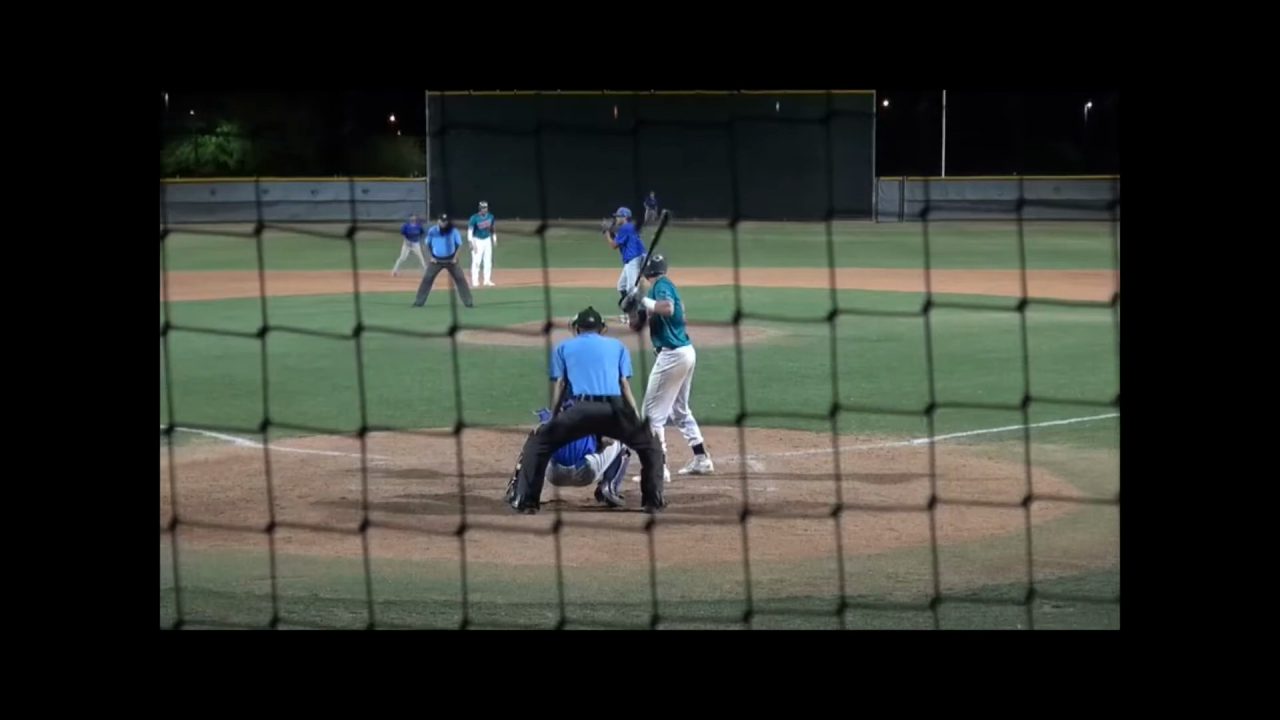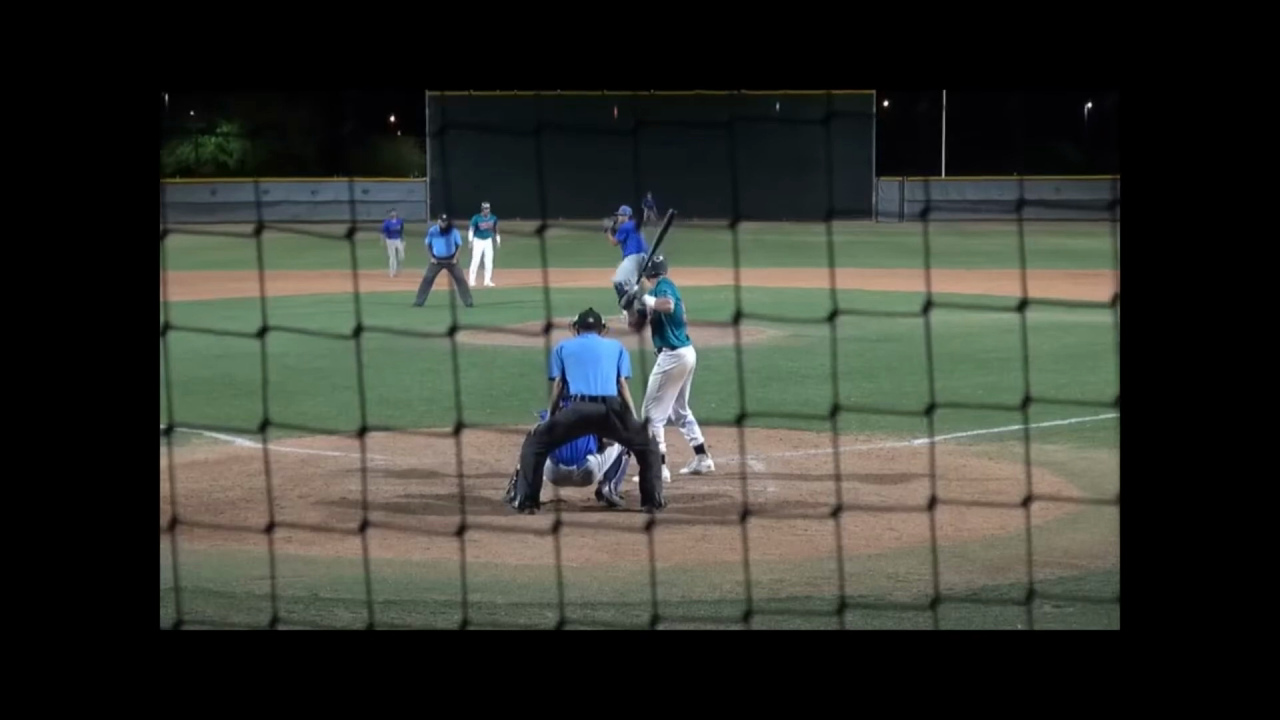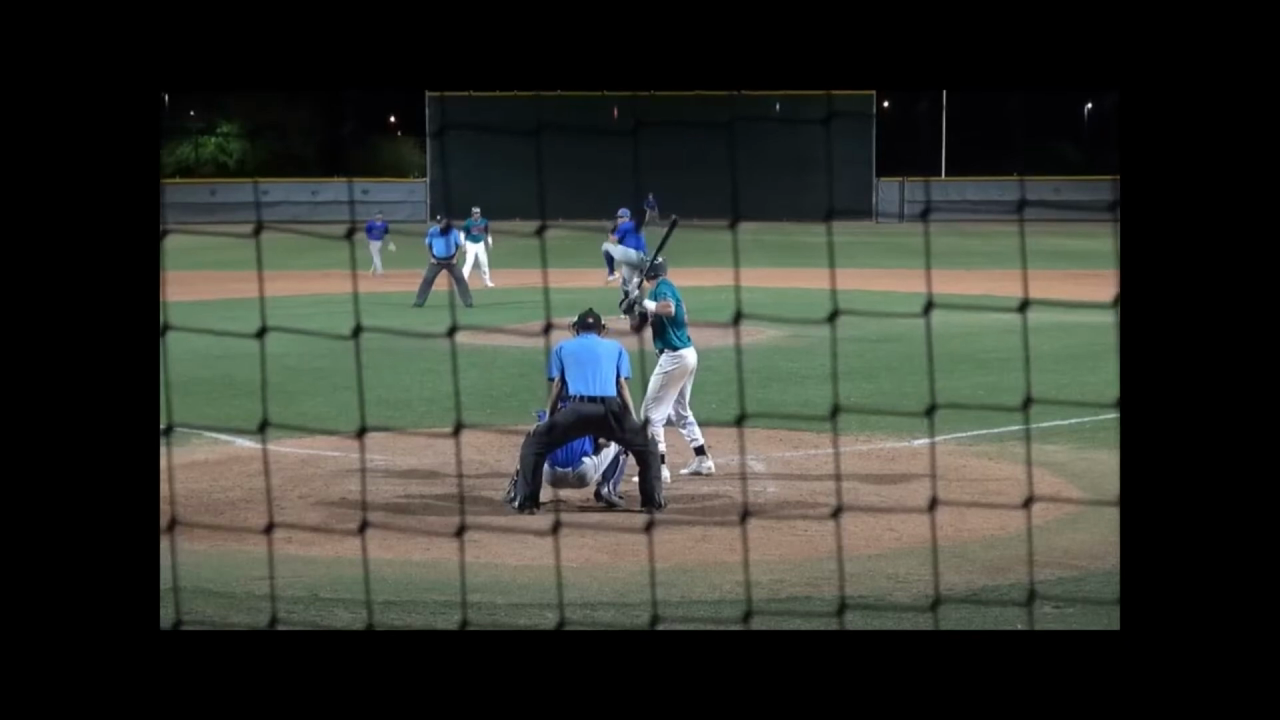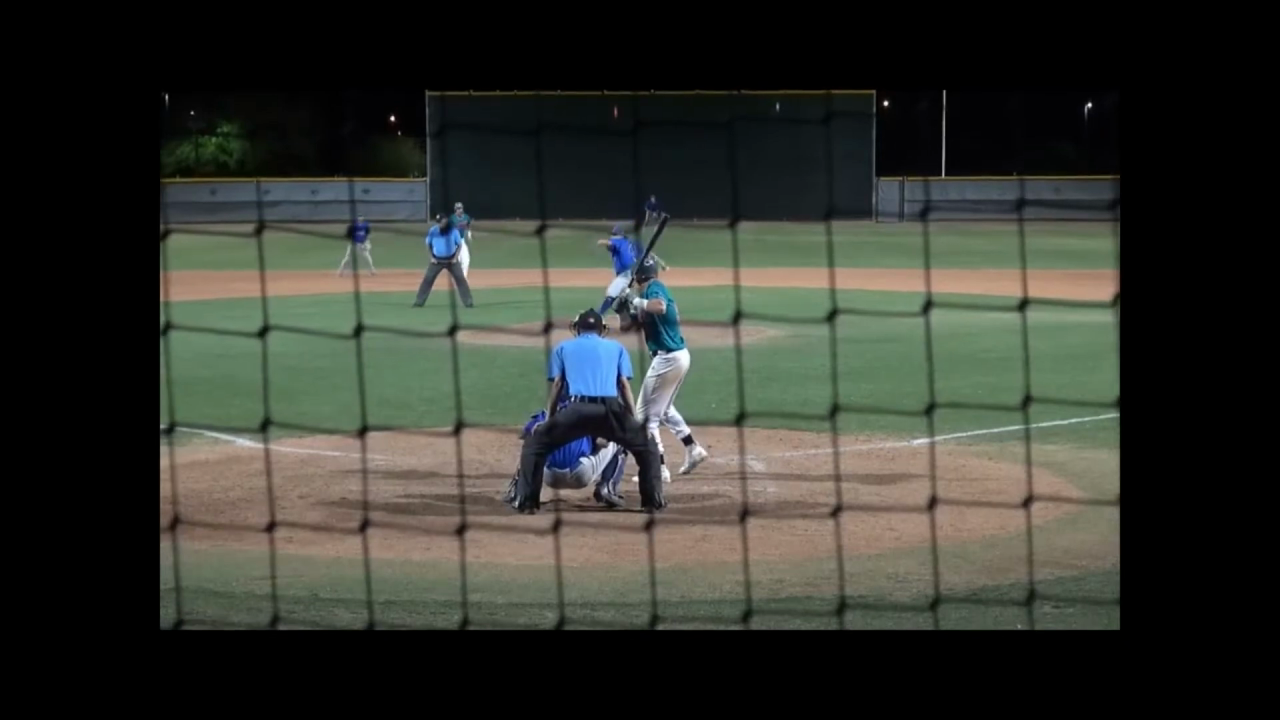
dt=0.4s
person 1, frame 1
left shoulder: (662, 285)
right shoulder: (657, 288)
left elbow: (668, 308)
right elbow: (636, 326)
left wrist: (643, 300)
right wrist: (633, 304)
left hip: (672, 355)
right hip: (684, 352)
left knee: (653, 411)
right knee: (679, 409)
left ankle: (659, 468)
right ankle: (701, 458)
person 1, frame 2
left shoulder: (663, 285)
right shoulder: (660, 287)
left elbow: (668, 306)
right elbow: (635, 325)
left wrist: (643, 297)
right wrist: (632, 302)
left hip: (673, 356)
right hip: (685, 353)
left knee: (652, 412)
right knee: (679, 409)
left ankle: (659, 468)
right ankle: (702, 459)
person 1, frame 3
left shoulder: (663, 287)
right shoulder: (657, 290)
left elbow: (669, 309)
right elbow: (637, 327)
left wrist: (643, 301)
right wrist: (632, 306)
left hip: (674, 357)
right hip: (686, 354)
left knee: (652, 412)
right knee: (680, 410)
left ankle: (659, 468)
right ankle: (702, 460)
person 1, frame 4
left shoulder: (654, 288)
right shoulder: (649, 291)
left elbow: (660, 307)
right elbow: (626, 326)
left wrist: (634, 300)
right wrist: (625, 306)
left hip: (667, 358)
right hip: (678, 355)
left knee: (646, 414)
right knee: (663, 409)
left ankle: (658, 469)
right ankle: (693, 449)
person 2, frame 1
left shoulder: (564, 347)
right shoulder: (617, 345)
left elbow: (560, 385)
right elbow: (624, 384)
left wrist: (552, 418)
right wrist: (637, 418)
left hip: (580, 409)
right hip: (613, 409)
left knee: (537, 443)
right knee: (649, 445)
left ankle: (525, 501)
right ankle: (653, 500)
person 2, frame 2
left shoulder: (563, 347)
right shoulder: (616, 346)
left elbow: (558, 384)
right elbow: (622, 385)
left wrist: (549, 418)
right wrist: (636, 420)
left hip: (577, 409)
right hip: (610, 409)
left knee: (535, 443)
right knee: (646, 445)
left ankle: (525, 501)
right ankle: (653, 500)
person 2, frame 3
left shoulder: (562, 347)
right shoulder: (616, 347)
left elbow: (557, 385)
right elbow: (622, 385)
left wrist: (547, 419)
right wrist: (635, 421)
left hip: (576, 410)
right hip: (609, 410)
left knee: (534, 444)
right knee: (646, 446)
left ankle: (525, 501)
right ankle: (653, 501)
person 2, frame 4
left shoulder: (563, 347)
right shoulder: (616, 347)
left elbow: (557, 385)
right elbow: (624, 384)
left wrist: (548, 420)
right wrist: (636, 421)
left hip: (576, 410)
right hip: (609, 410)
left knee: (534, 444)
right knee: (646, 446)
left ankle: (525, 501)
right ankle: (653, 501)
